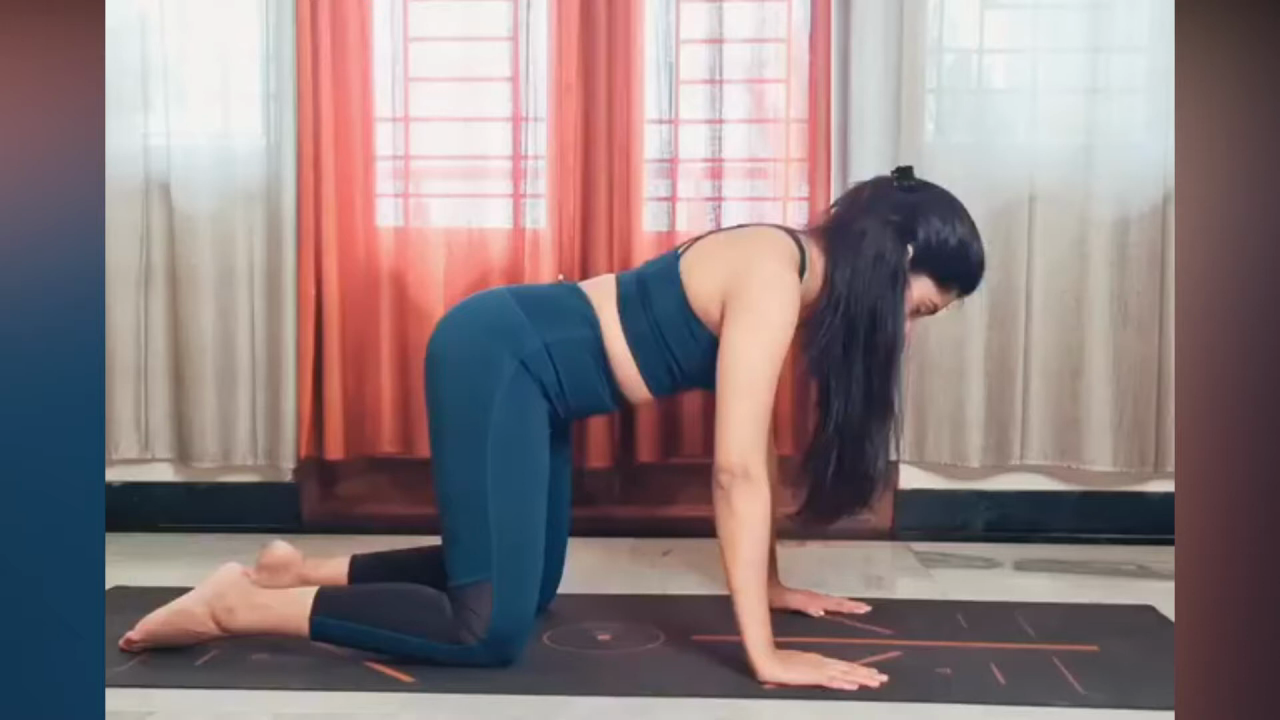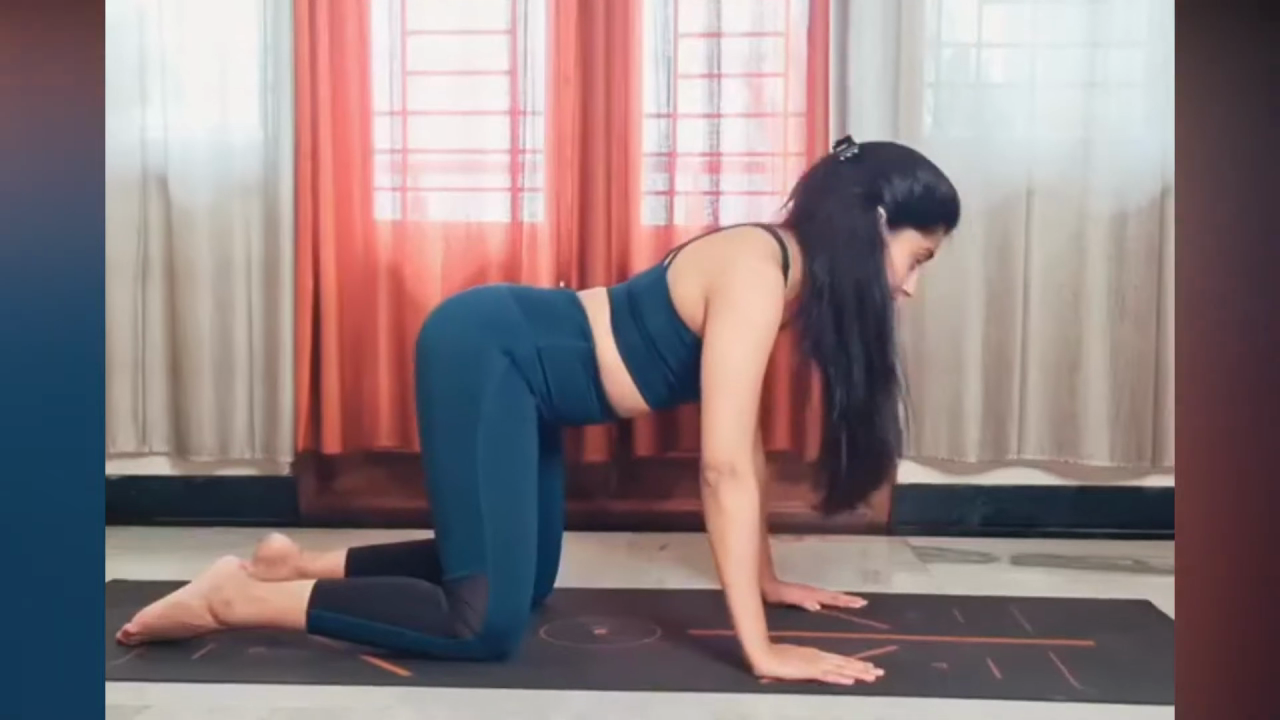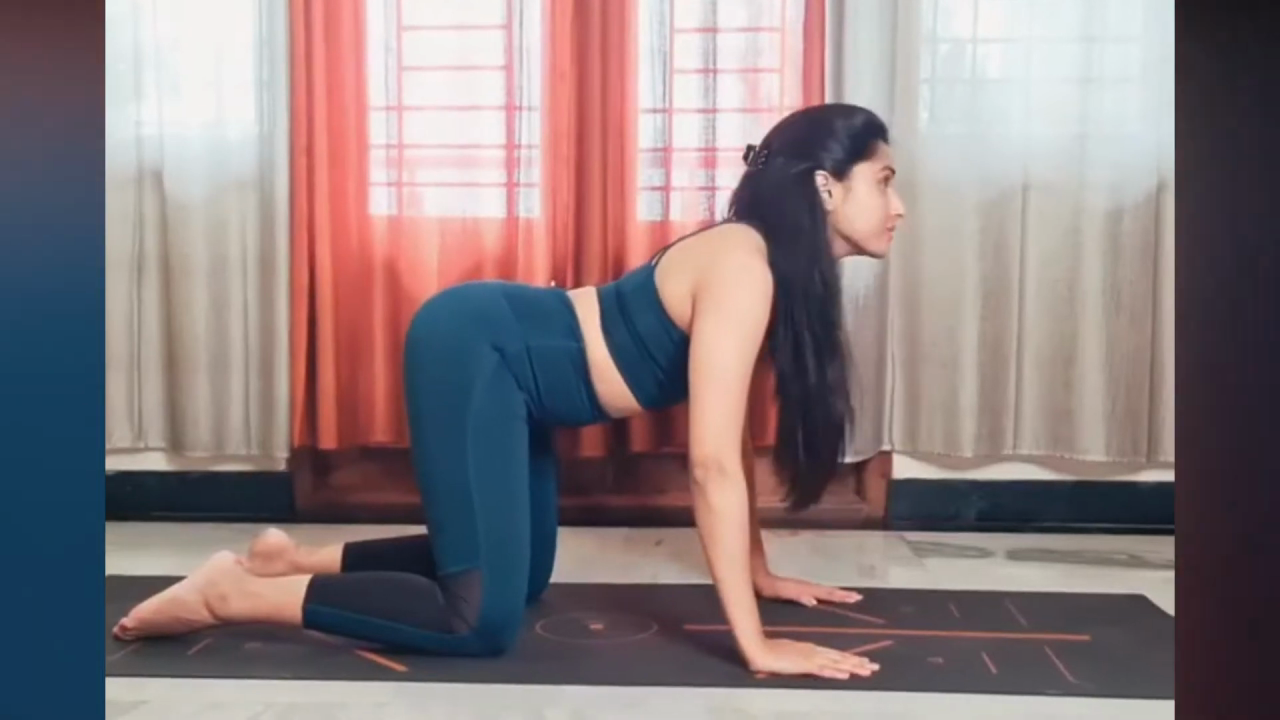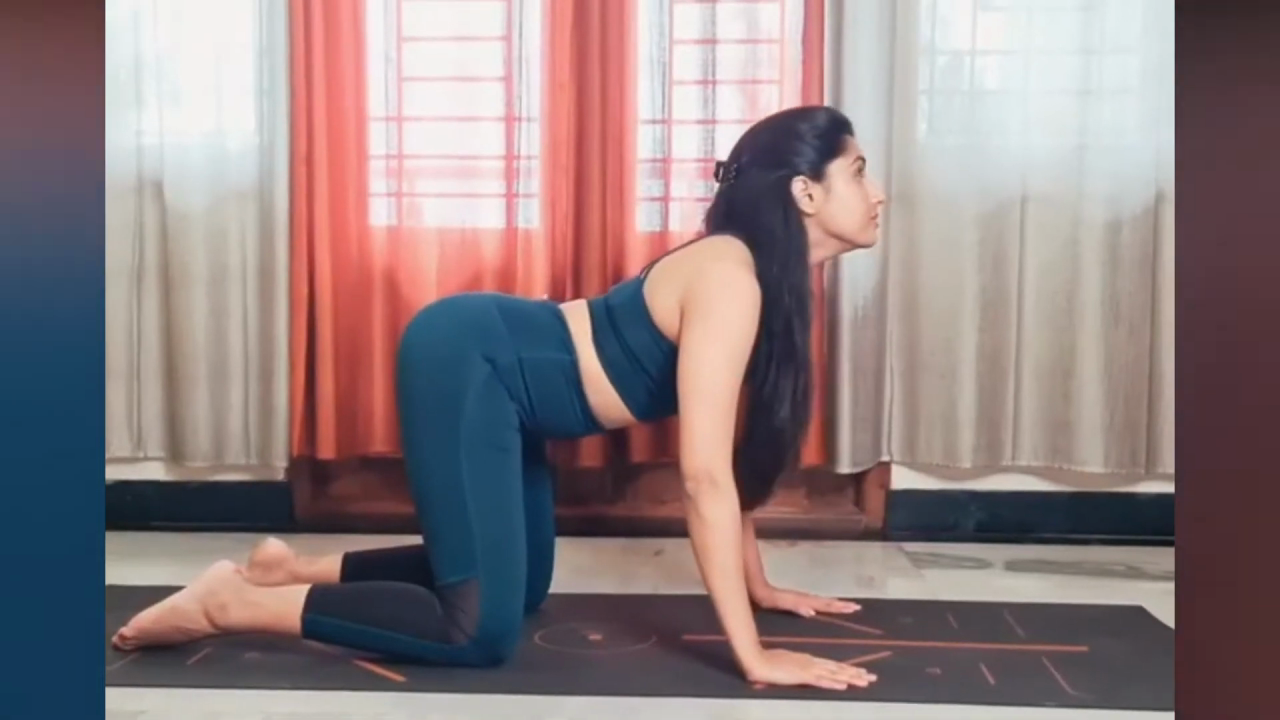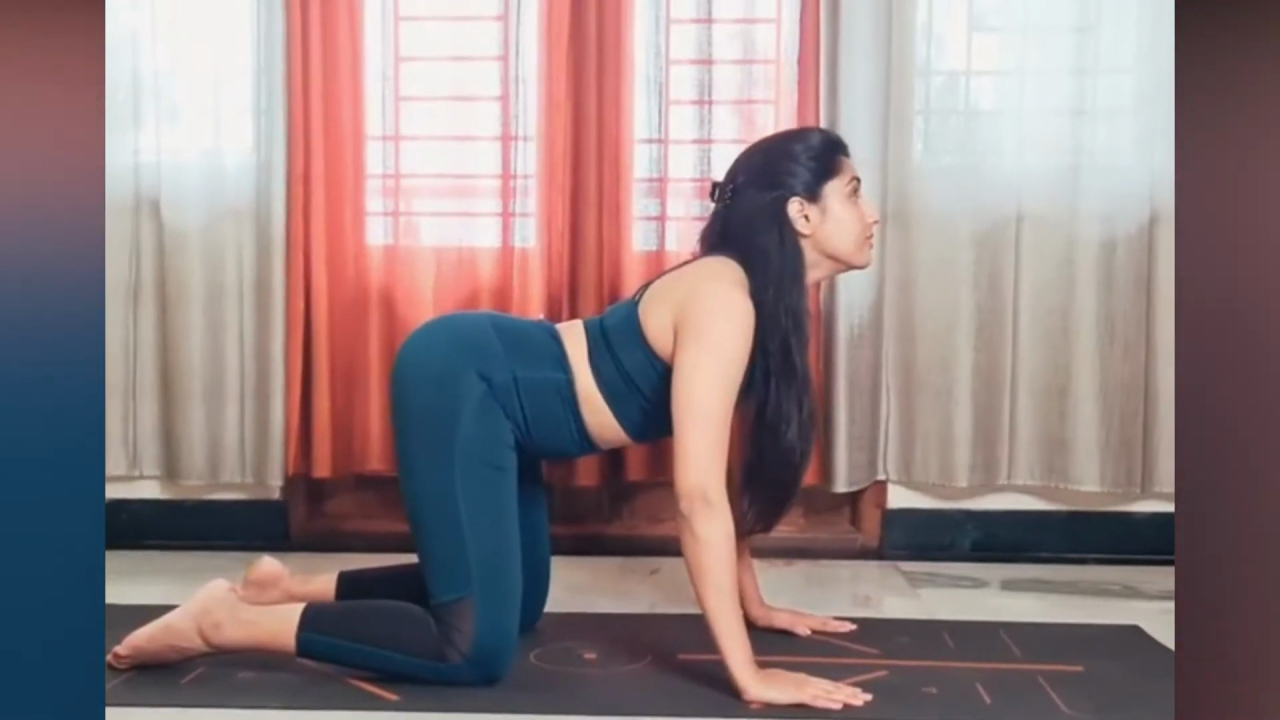
dt=0.4s
person 1, frame 1
left shoulder: (791, 270)
right shoulder: (773, 277)
left elbow: (746, 447)
right elbow: (737, 470)
left wrist: (767, 584)
right wrist: (764, 653)
left hip: (523, 367)
right hip: (494, 356)
left knee: (530, 585)
right knee: (491, 627)
left ankle: (300, 569)
right ankle: (241, 604)
person 1, frame 2
left shoulder: (780, 270)
right shoulder: (758, 274)
left elbow: (743, 441)
right elbow: (723, 469)
left wrist: (762, 577)
right wrist: (758, 648)
left hip: (512, 364)
right hip: (482, 353)
left knee: (527, 576)
right knee: (488, 622)
left ankle: (300, 562)
right ankle: (239, 597)
person 1, frame 3
left shoulder: (780, 268)
right shoulder: (745, 270)
left elbow: (727, 439)
right elbow: (713, 464)
left wrist: (758, 572)
right wrist: (754, 644)
left hip: (499, 360)
right hip: (469, 350)
left knee: (523, 572)
right knee: (483, 618)
left ankle: (295, 557)
right ankle: (233, 592)
person 1, frame 4
left shoulder: (769, 278)
right shoulder: (731, 280)
left elbow: (727, 450)
right elbow: (705, 476)
left wrist: (757, 585)
right wrist: (752, 655)
left hip: (494, 371)
right hip: (464, 363)
left knee: (521, 584)
right knee: (482, 630)
left ankle: (292, 568)
right ankle: (231, 603)
person 1, frame 5
left shoulder: (769, 302)
right shoulder: (726, 302)
left elbow: (724, 473)
right elbow: (700, 496)
left wrist: (753, 602)
right wrist: (748, 674)
left hip: (487, 390)
right hip: (457, 381)
left knee: (517, 602)
right knee: (477, 649)
left ankle: (289, 585)
right ankle: (226, 621)
